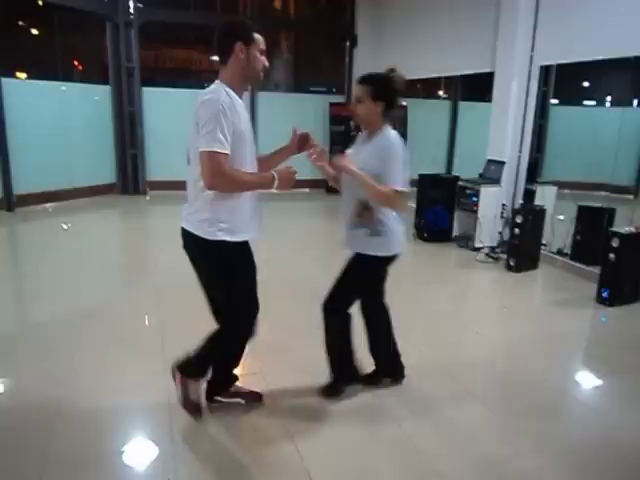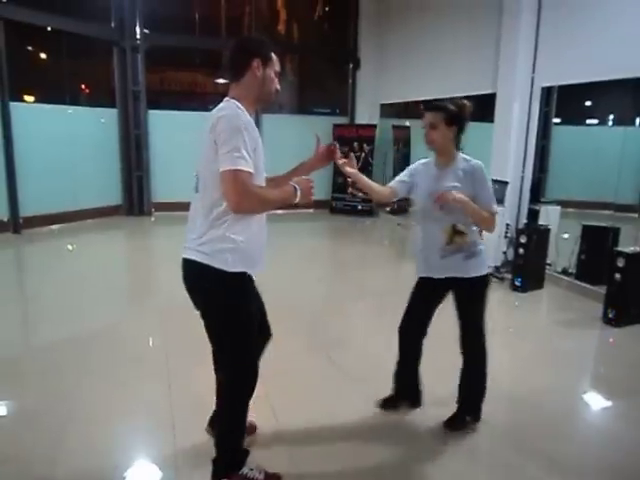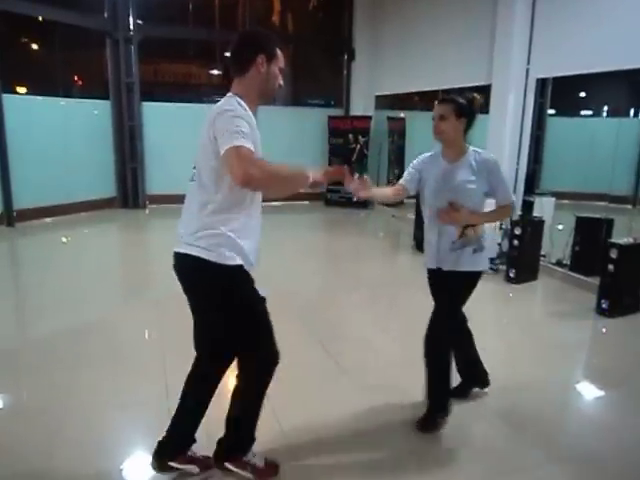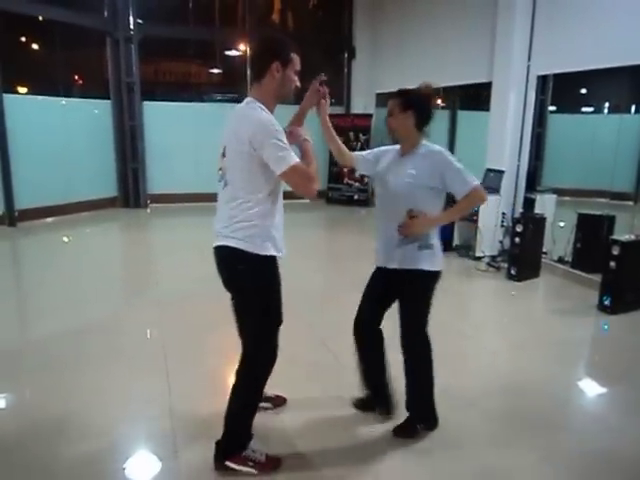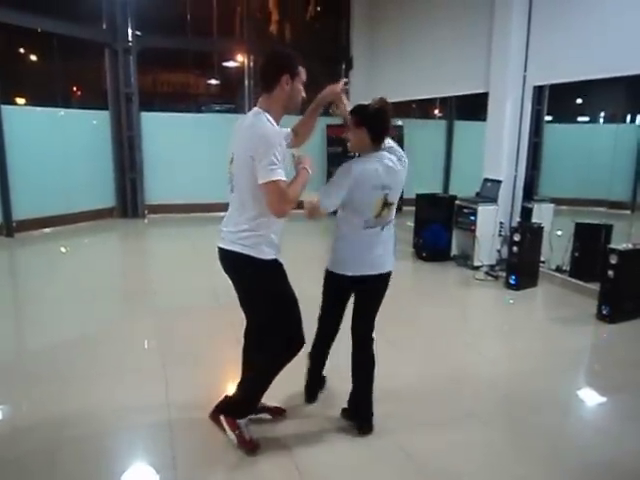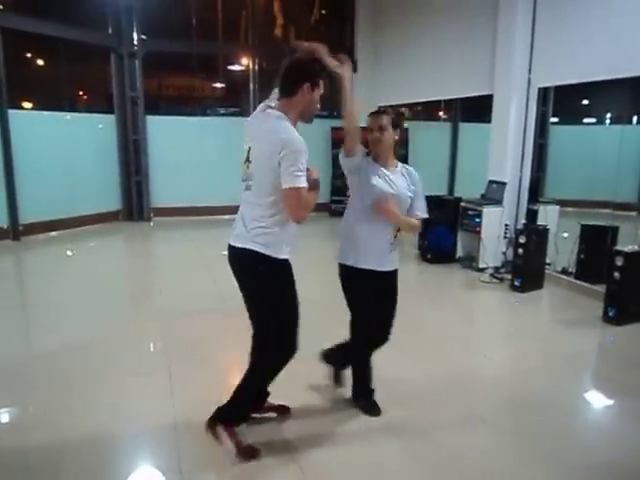
dt=0.5s
person 1, frame 1
left shoulder: (235, 104)
right shoulder: (215, 102)
right elbow: (216, 177)
left wrist: (288, 150)
right wrist: (273, 178)
left hip: (232, 235)
right hip: (214, 236)
left knee: (242, 316)
right knee: (239, 322)
left ankle: (221, 381)
right ankle: (191, 370)
person 1, frame 2
left shoulder: (236, 119)
right shoulder: (233, 119)
left elbow: (260, 186)
right elbow: (241, 198)
left wrist: (311, 164)
right wrist: (295, 193)
left hip: (224, 265)
right hip: (218, 268)
left knee: (256, 339)
right knee: (240, 366)
left ankle: (223, 420)
person 1, frame 3
left shoulder: (236, 115)
right shoulder: (231, 113)
left elbow: (262, 187)
right elbow: (248, 174)
left wrist: (309, 178)
right wrist: (305, 175)
left hip: (208, 259)
right hip: (214, 262)
left knee: (216, 357)
right knee: (261, 356)
person 1, frame 4
left shoulder: (245, 116)
right shoulder: (260, 122)
left elbow: (276, 150)
right elbow: (308, 186)
left wrist: (305, 110)
right wrist: (305, 143)
left hip: (238, 247)
right hip: (249, 252)
left knee: (264, 333)
right knee: (261, 346)
left ankle: (250, 395)
right ankle: (233, 447)
person 1, frame 5
left shoulder: (255, 123)
right shoulder: (265, 133)
left elbow: (297, 136)
right elbow: (280, 204)
left wrist: (323, 101)
right wrist: (304, 172)
left hip: (239, 249)
right hip: (253, 254)
left knee: (264, 329)
right knee: (287, 338)
left ankle: (248, 400)
right ankle: (232, 409)
person 1, frame 6
left shoulder: (261, 118)
right shoulder: (291, 141)
left elbow: (280, 89)
right elbow: (298, 211)
left wrist: (305, 58)
right wrist: (314, 184)
left hip: (244, 247)
right hip: (265, 255)
left knee: (270, 331)
right knee: (281, 341)
left ankle: (253, 401)
right ankle: (227, 417)
person 2, frame 1
left shoulder: (391, 145)
right shoulder: (361, 142)
left elbow: (396, 200)
right elbow: (339, 183)
left wrist: (353, 172)
right wrist: (324, 163)
left hip: (377, 244)
right hip: (365, 242)
left knee: (335, 305)
right knee: (372, 304)
left ankle: (344, 376)
right ankle: (389, 368)
person 2, frame 2
left shoulder: (473, 170)
right shoulder: (419, 170)
left elbow: (489, 223)
right elbow: (385, 195)
left wrist: (462, 202)
right wrist: (355, 175)
left hip: (469, 269)
right hip: (432, 269)
left knee: (470, 338)
right knee: (409, 331)
left ankle: (470, 408)
right ankle: (407, 392)
person 2, frame 3
left shoulder: (484, 163)
right shoulder: (424, 163)
left elbow: (508, 208)
right elbow: (398, 192)
left wrist: (470, 217)
right wrist: (369, 192)
left hip: (466, 262)
right hip: (436, 261)
left knee: (438, 331)
right knee: (453, 323)
left ankle: (437, 406)
right ankle: (474, 376)
person 2, frame 4
left shoulder: (436, 158)
right shoulder: (385, 156)
left elbow: (477, 196)
right elbow: (345, 158)
left wrist: (434, 221)
right wrist: (323, 118)
left hip: (419, 263)
right hip: (388, 261)
left knee: (413, 336)
right knee: (364, 325)
left ankle: (423, 415)
right ankle: (379, 396)
person 2, frame 5
left shoulder: (351, 171)
right shoulder: (398, 162)
left elbow: (314, 210)
right elbow: (385, 137)
left wrist: (308, 203)
right wrist: (350, 111)
left hip: (343, 266)
right hip: (379, 269)
left knee: (328, 325)
right knee: (362, 337)
left ankle: (313, 383)
right ankle: (361, 413)
person 2, frame 6
left shoulder: (409, 175)
right shoulder: (358, 165)
left elbow: (416, 224)
right elbow: (349, 127)
left wrist: (396, 216)
right wrist: (345, 81)
left hip: (386, 265)
right hip: (356, 263)
left knee: (381, 330)
right knee: (364, 329)
left ankle: (339, 357)
right ankle: (361, 392)
